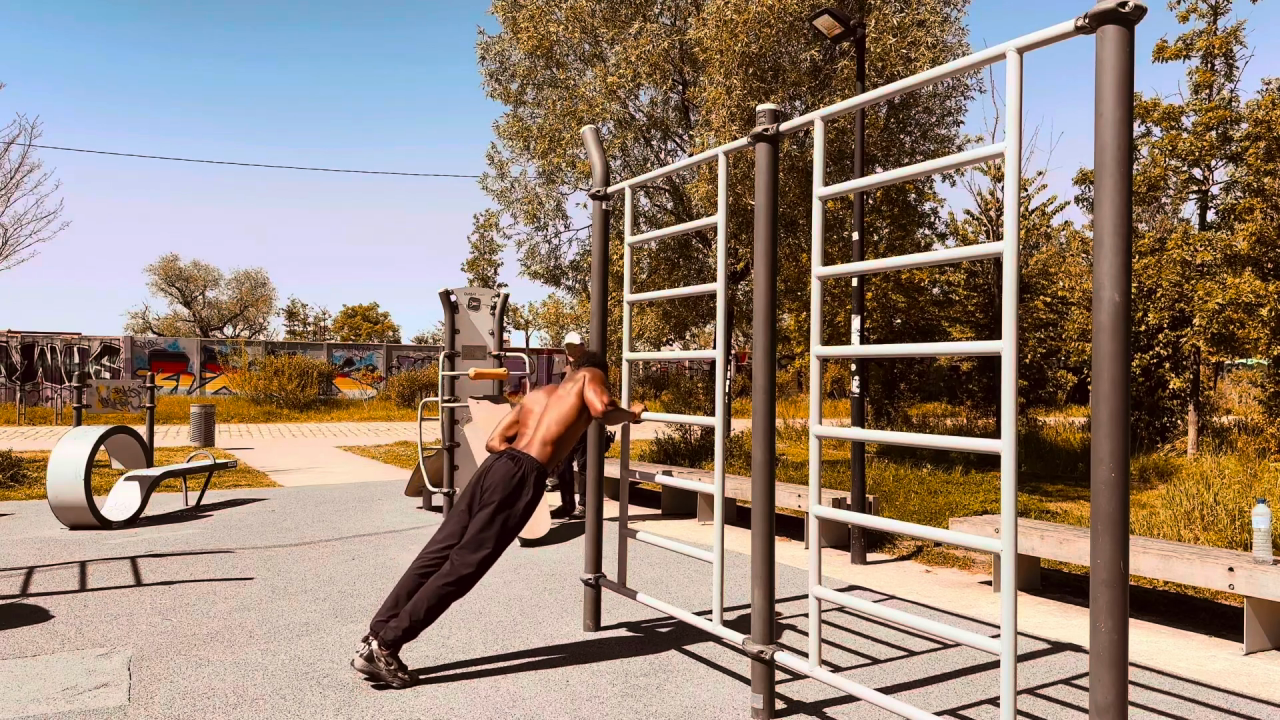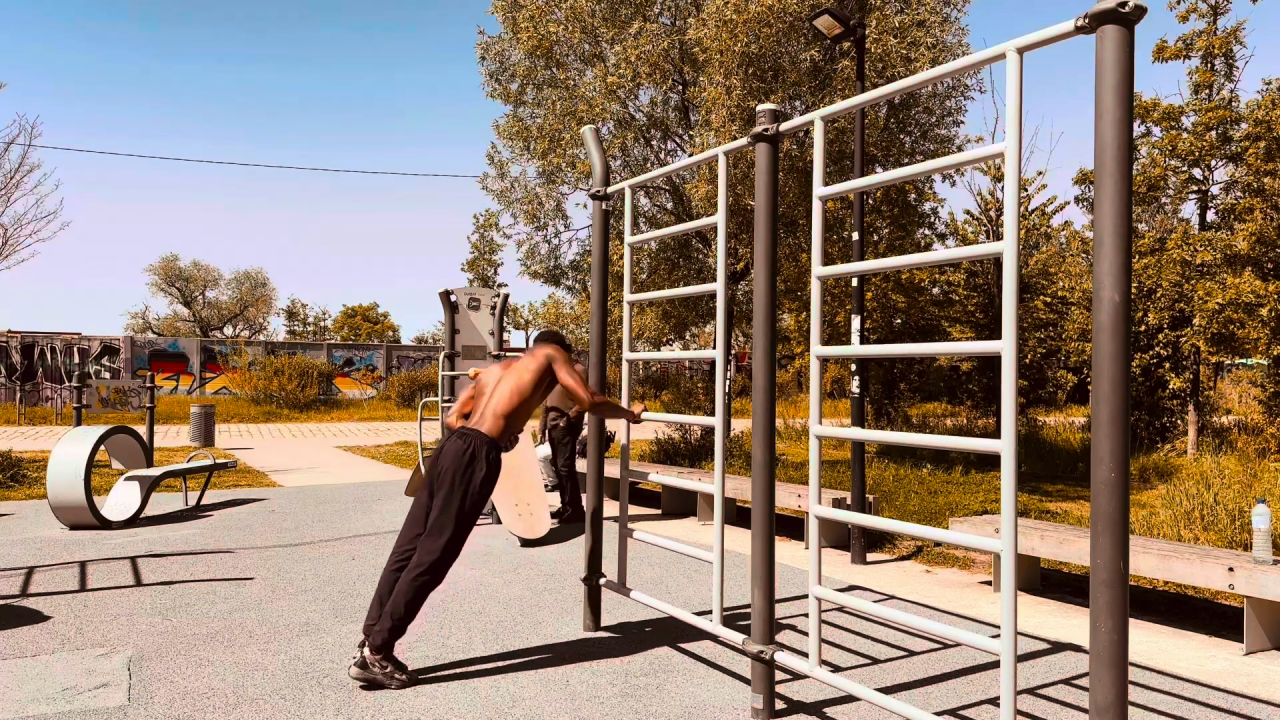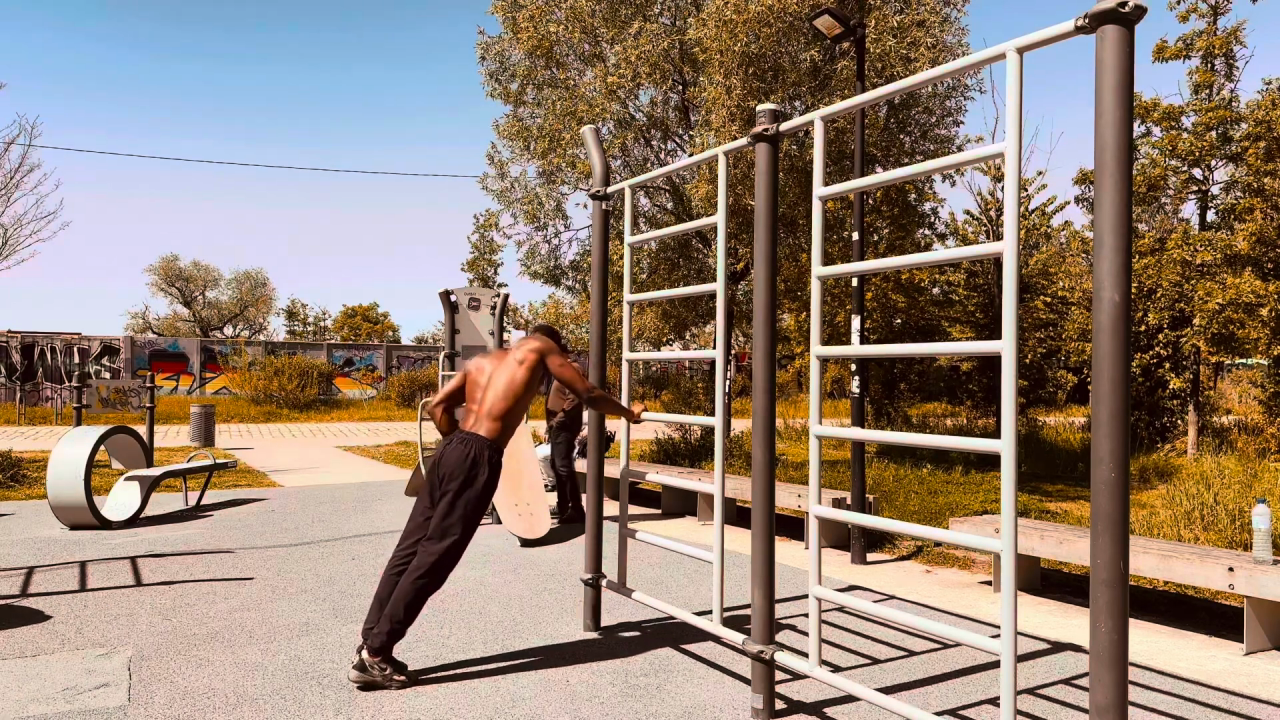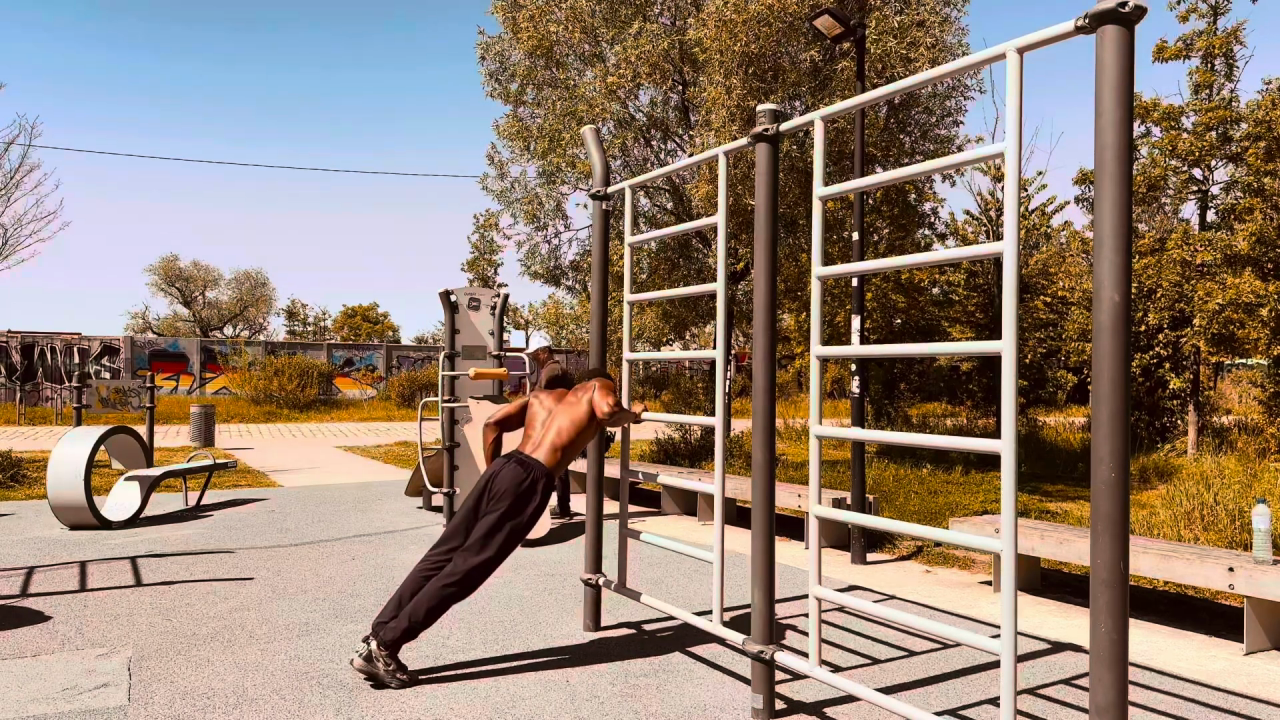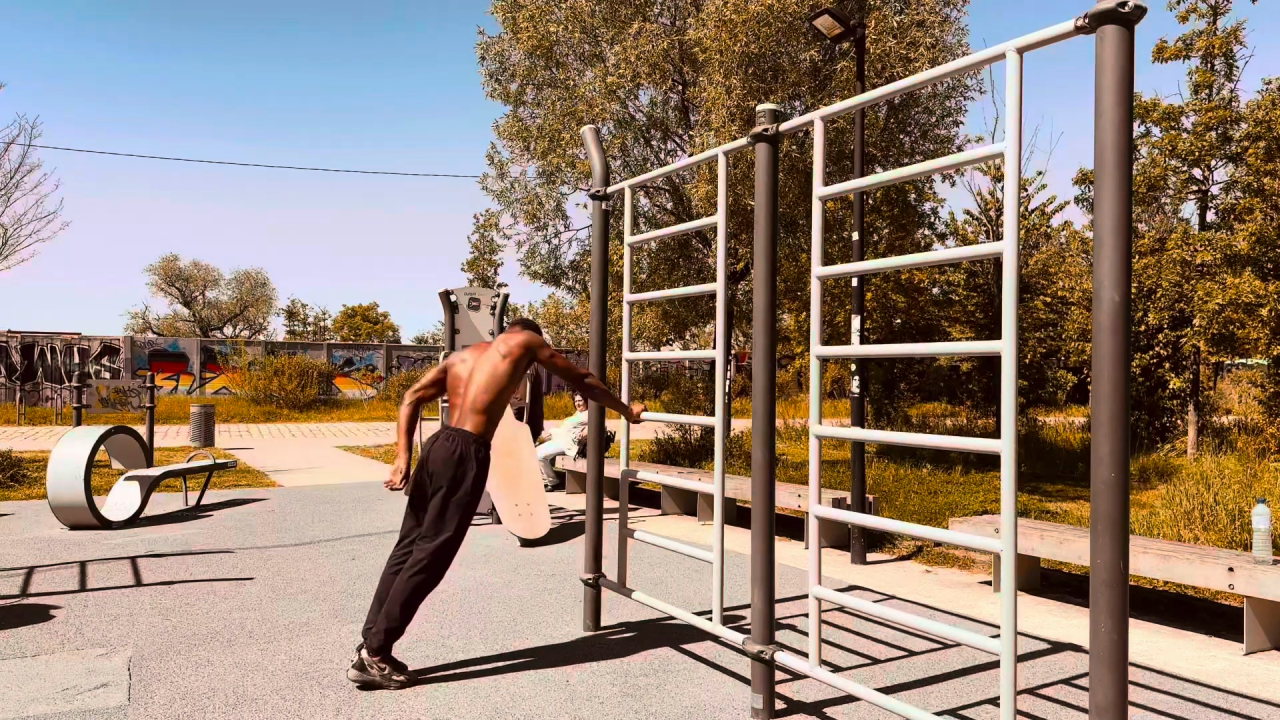
dt=1s
person 1, frame 1
left shoulder: (536, 394)
right shoulder: (590, 376)
right elbow: (602, 409)
right wrist: (630, 414)
left hip: (496, 466)
right hip: (522, 478)
left knee: (436, 555)
right knee: (462, 567)
left ankle: (375, 640)
right ankle: (384, 648)
person 1, frame 2
left shoulder: (496, 367)
right shoulder: (551, 352)
right elbow: (589, 401)
right wrist: (628, 413)
left hip: (451, 446)
right hip: (475, 457)
left knee: (408, 550)
right knee: (431, 558)
left ankle: (371, 645)
right ankle: (375, 654)
person 1, frame 3
left shoulder: (480, 360)
right shoulder: (540, 346)
left elbow: (438, 405)
right elbow: (588, 395)
right wrist: (629, 412)
left hip: (450, 449)
right hip: (478, 457)
left knee: (410, 552)
right knee: (434, 559)
left ankle: (371, 647)
right ankle: (374, 655)
person 1, frame 4
left shoulder: (542, 394)
right shoulder: (600, 386)
left elbow: (492, 424)
right elbow: (608, 412)
right wrist: (632, 414)
left hip: (504, 468)
right hip: (530, 481)
left knee: (440, 557)
right knee: (466, 568)
left ankle: (377, 640)
right ankle: (383, 648)
person 1, frame 5
left shoulder: (461, 356)
right shoulder: (525, 340)
left elbow: (411, 399)
right elbow: (583, 382)
left wrist: (402, 456)
right wrist: (626, 410)
left hip: (437, 446)
right hip: (466, 452)
left knee: (408, 550)
right knee: (429, 556)
left ankle: (370, 648)
right ankle: (373, 654)
